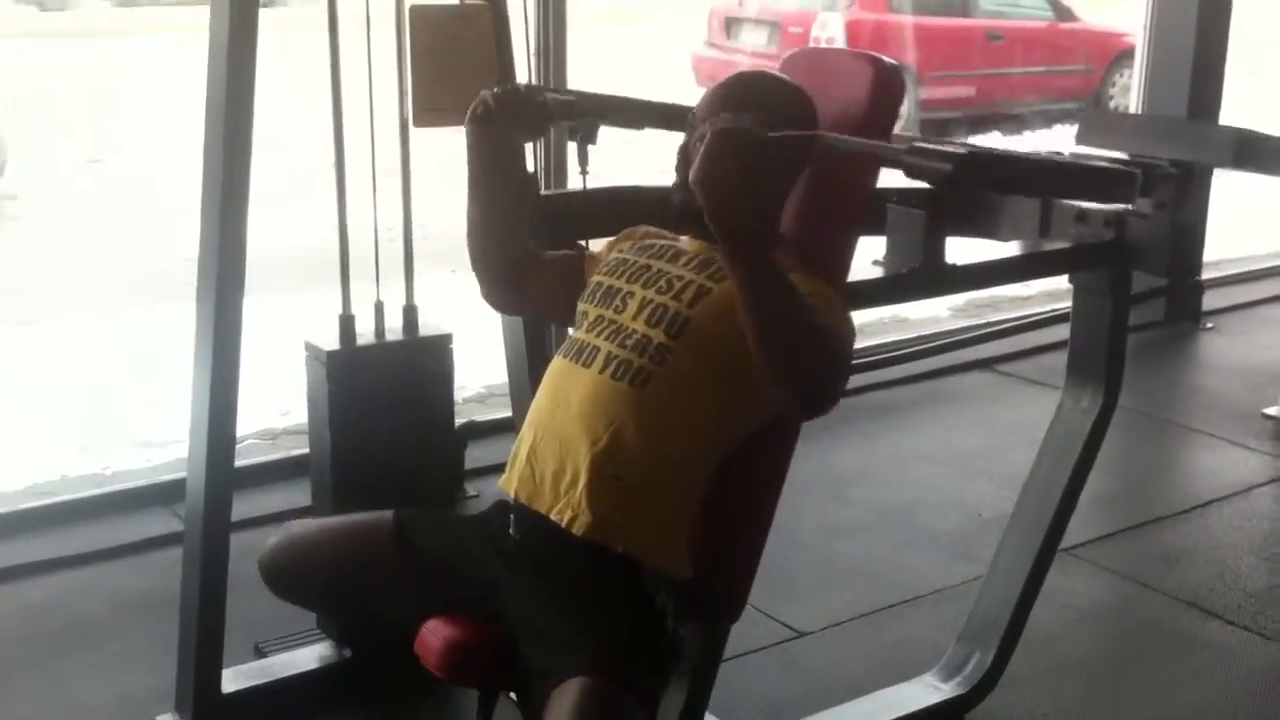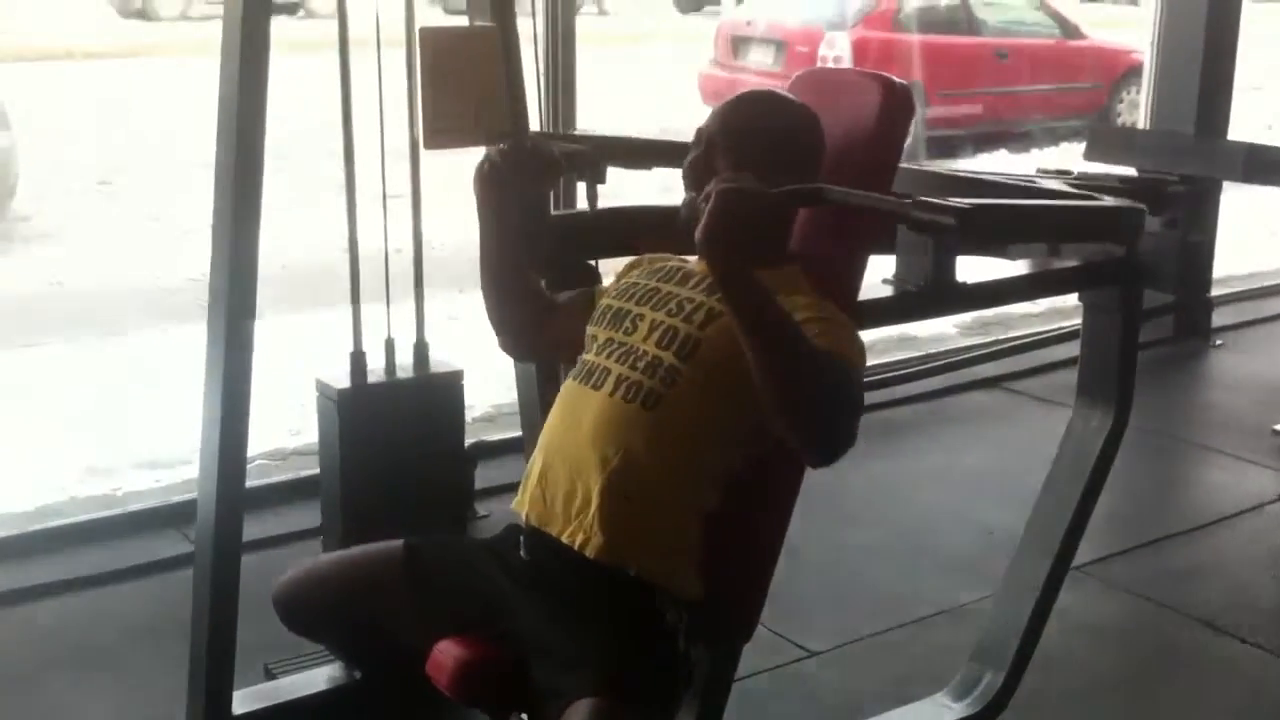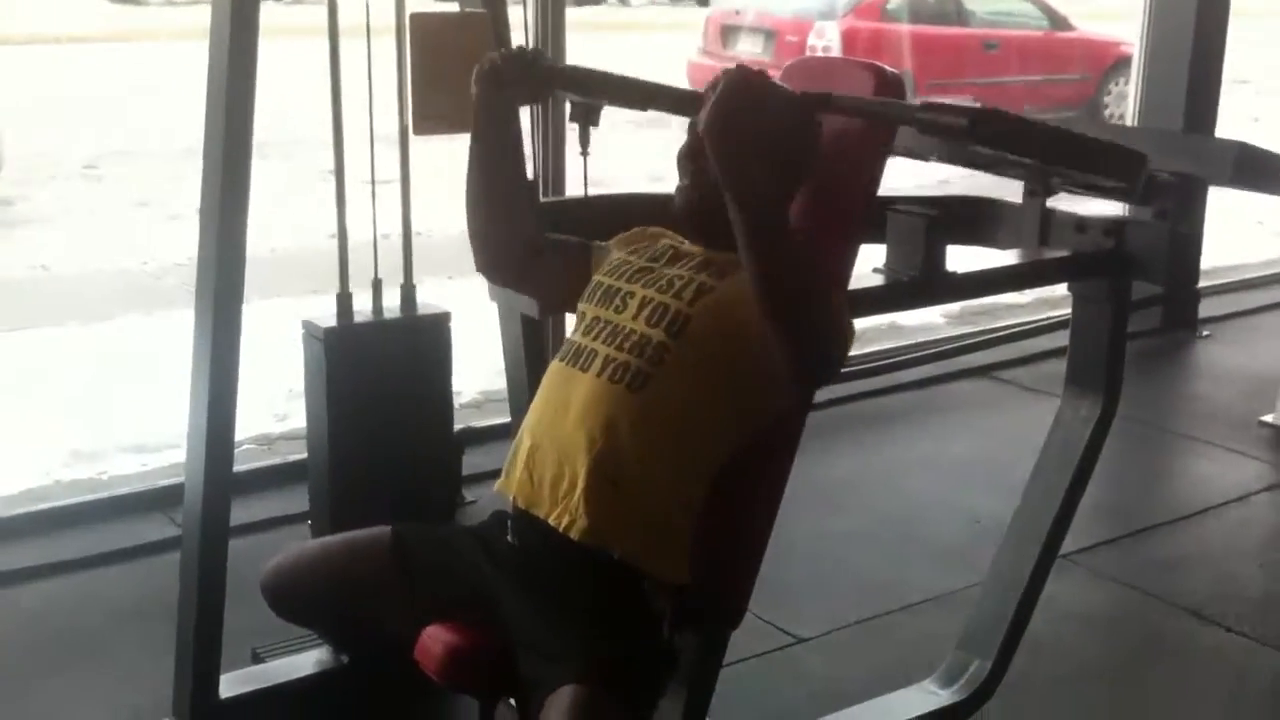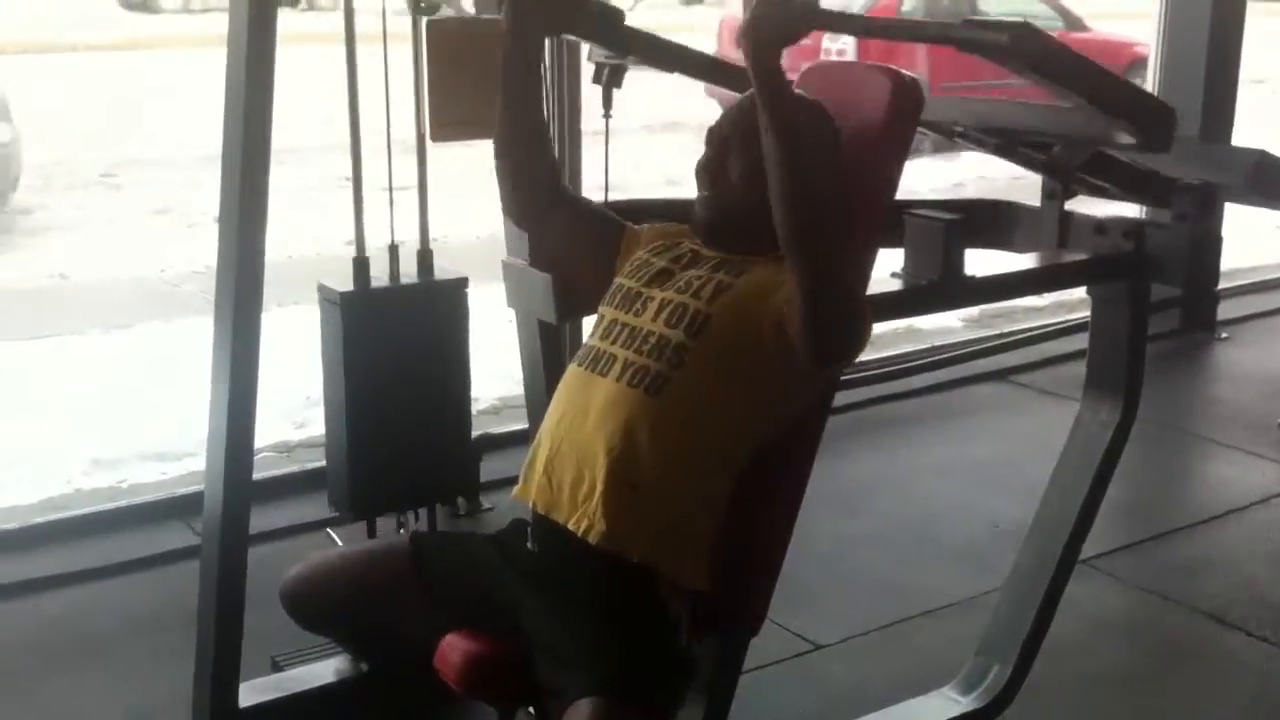
dt=0.3s
person 1, frame 1
left shoulder: (788, 288)
right shoulder: (637, 246)
left elbow: (810, 391)
right elbow: (508, 281)
left wrist: (727, 211)
right wrist: (491, 148)
left hip: (617, 575)
right hip: (510, 528)
right knee: (291, 559)
person 1, frame 2
left shoulder: (800, 314)
right shoulder: (647, 270)
left elbow: (824, 436)
right elbow: (524, 333)
left wrist: (733, 275)
right wrist: (501, 207)
left hip: (629, 597)
right hip: (522, 552)
right knee: (303, 597)
person 1, frame 3
left shoulder: (773, 285)
right shoulder: (638, 248)
left elbow: (809, 361)
right elbow: (508, 257)
left wrist: (733, 163)
right wrist: (495, 114)
left hip: (617, 584)
right hip: (511, 538)
right knee: (292, 584)
person 1, frame 4
left shoulder: (791, 300)
right shoulder: (654, 250)
left elbow: (819, 253)
right elbow: (535, 205)
left wrist: (764, 68)
left hip: (633, 590)
right hip: (531, 543)
right knee: (309, 591)
